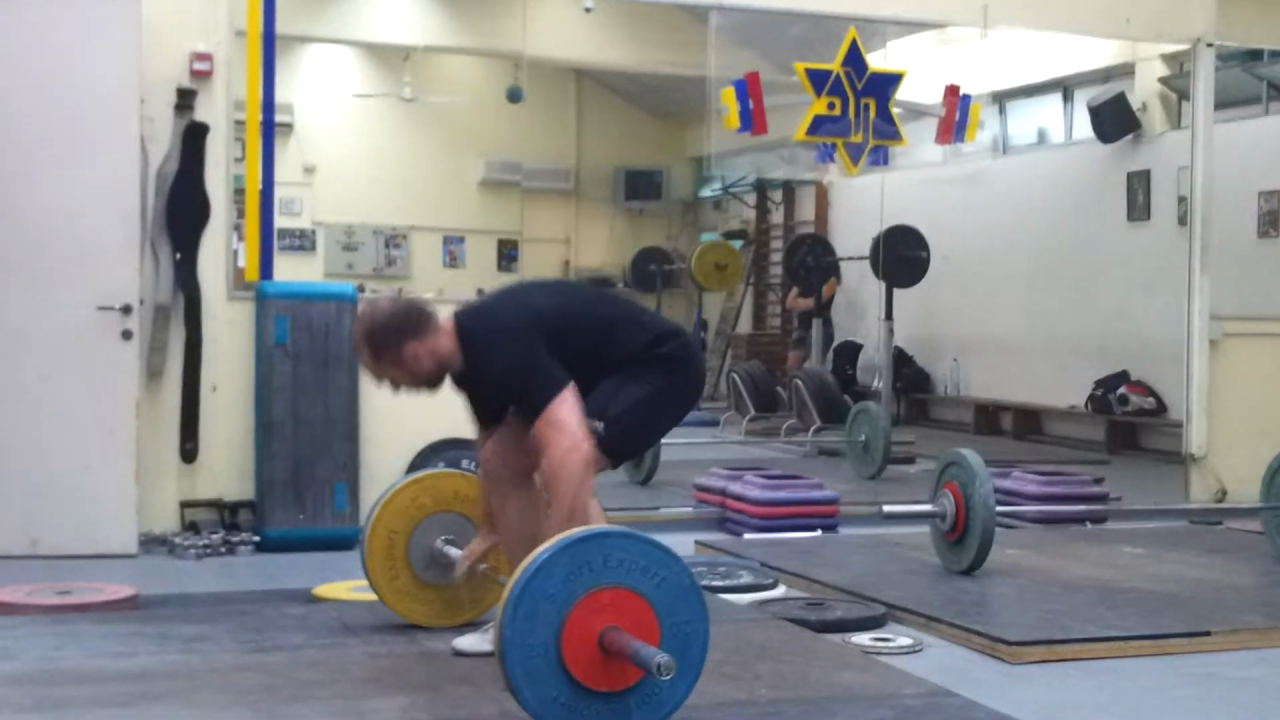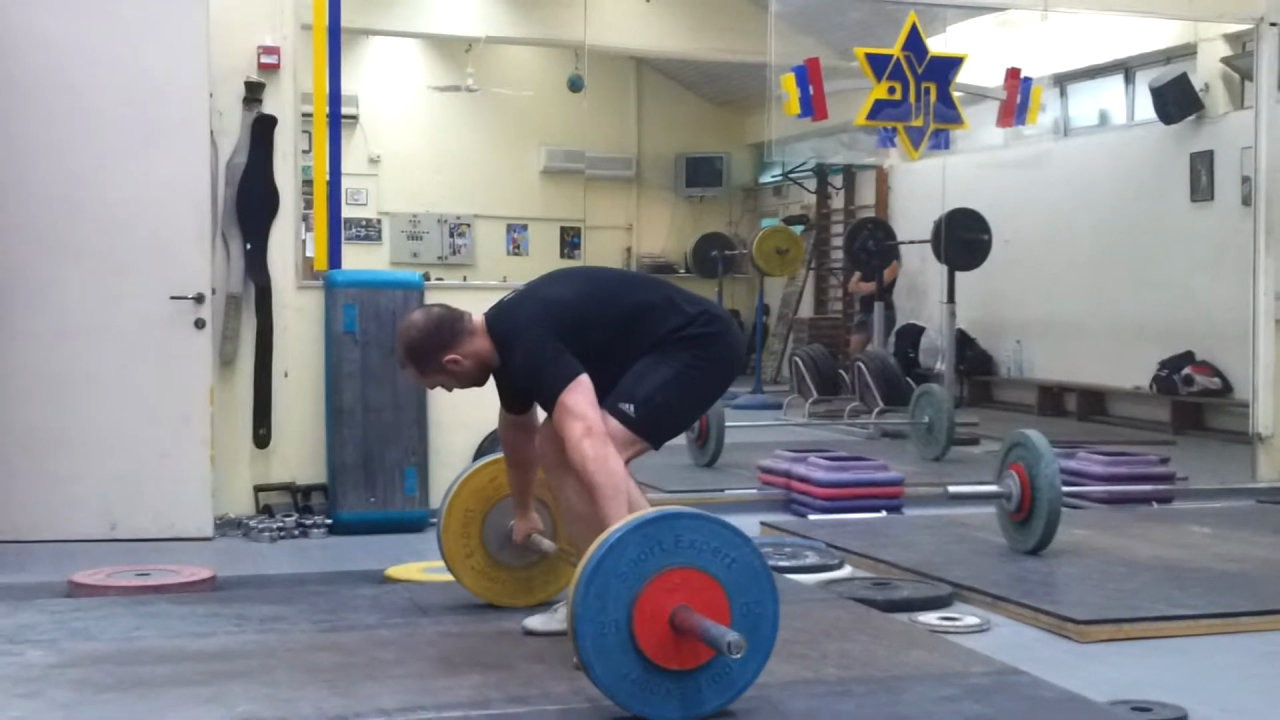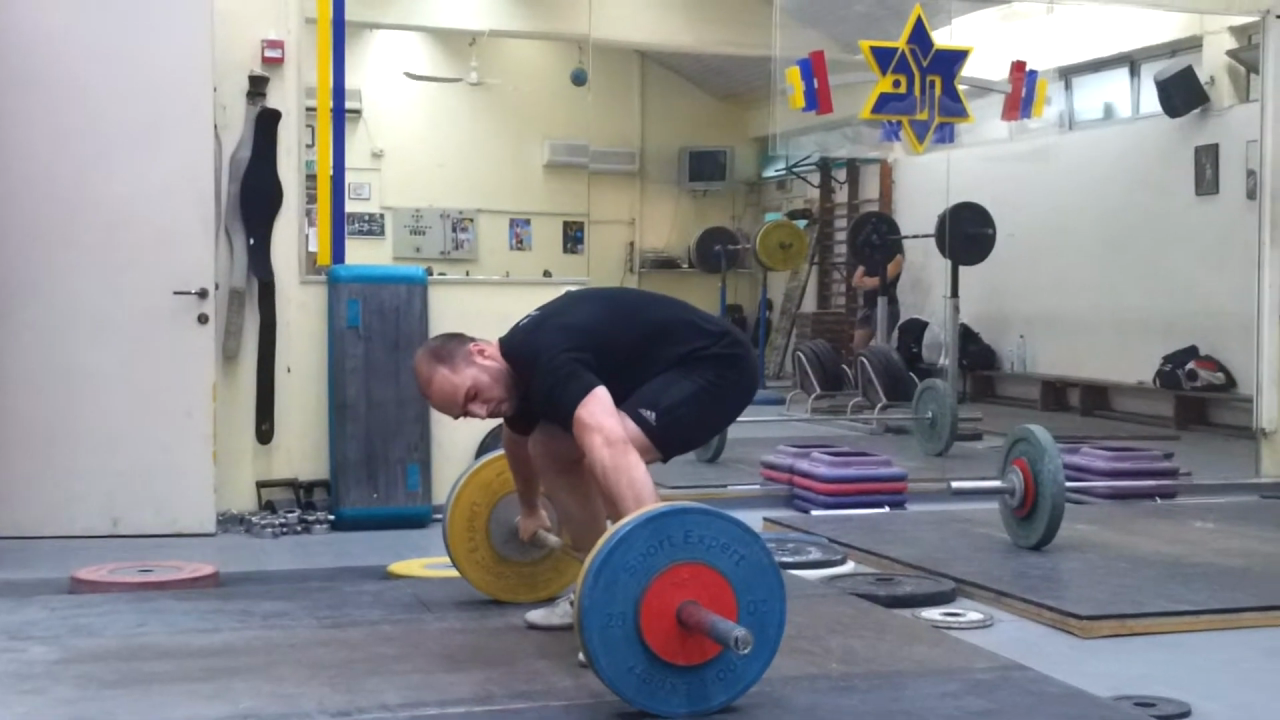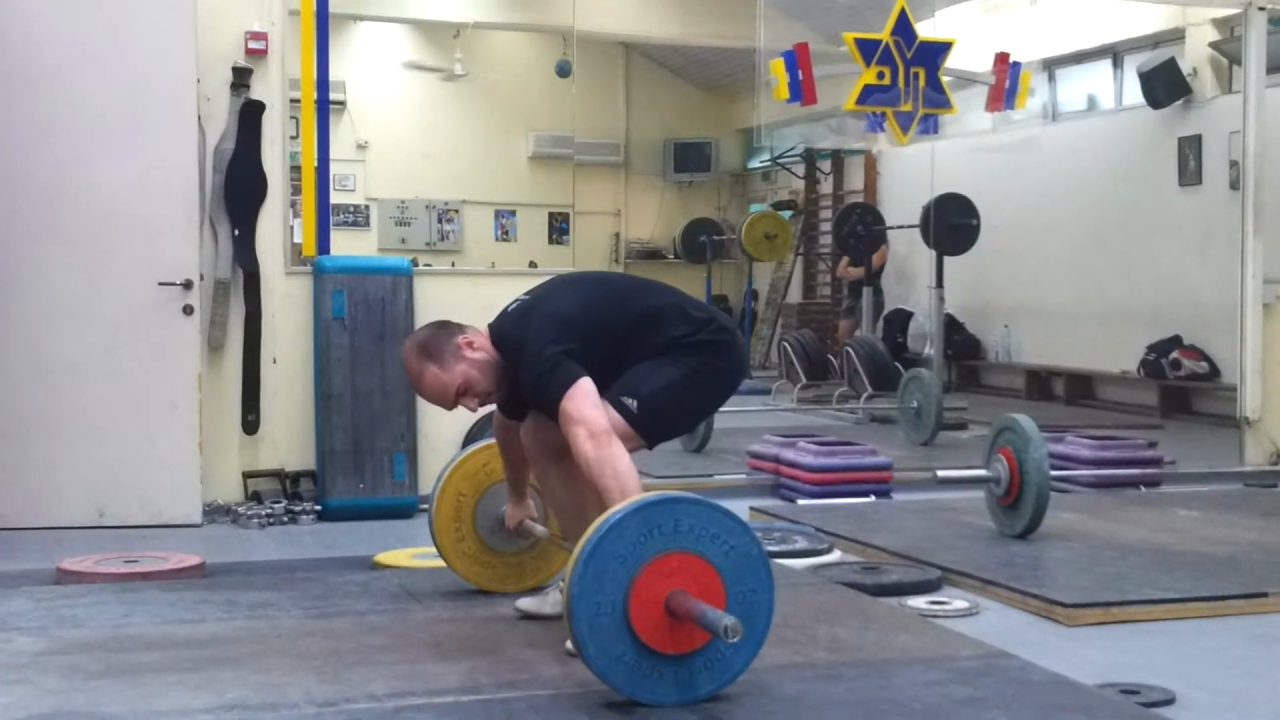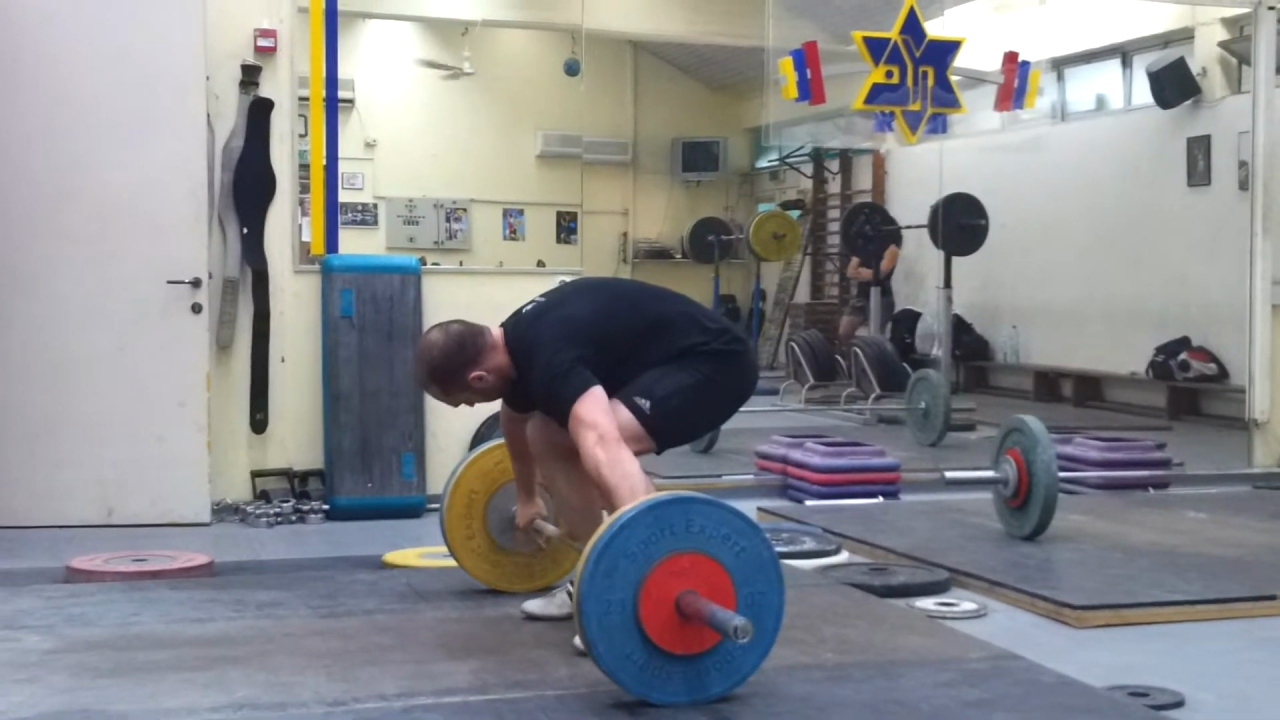
dt=1s
person 1, frame 1
left shoulder: (503, 344)
right shoulder: (468, 351)
left elbow: (570, 447)
right elbow: (494, 448)
right wrist: (492, 530)
left hip: (660, 366)
left knee: (561, 473)
right knee: (502, 462)
person 1, frame 2
left shoulder: (529, 341)
right shoulder: (506, 338)
left elbow: (588, 437)
right elbow: (518, 427)
right wrist: (524, 512)
left hip: (700, 343)
right hip: (652, 347)
left knee: (595, 450)
right knee: (553, 447)
person 1, frame 3
left shoulder: (547, 362)
right shoulder: (520, 363)
left elbow: (610, 447)
right elbow: (519, 439)
right wrist: (530, 511)
left hip: (716, 367)
left knee: (606, 458)
right knee: (548, 449)
person 1, frame 4
left shoulder: (536, 350)
right shoulder: (508, 346)
left elbow: (595, 439)
right elbow: (510, 426)
right wrist: (518, 500)
left hip: (705, 353)
right hip: (649, 353)
left knee: (587, 442)
right knee: (539, 436)
person 1, frame 5
left shoulder: (550, 357)
right shoulder: (516, 342)
left elbow: (603, 446)
right elbow: (516, 423)
right wrist: (527, 499)
left hip: (715, 361)
right hip: (661, 358)
left knee: (598, 440)
right knee: (546, 434)
